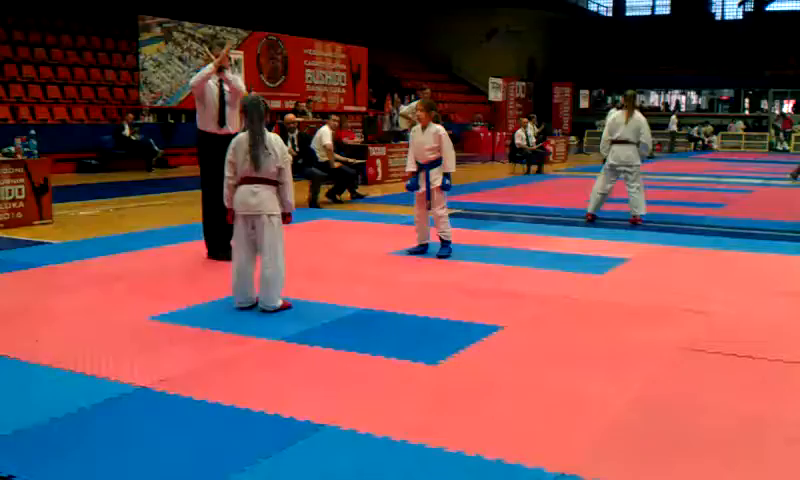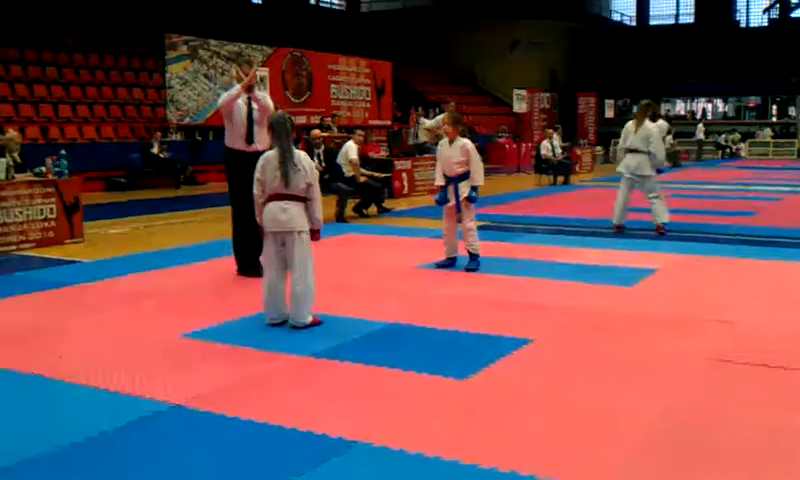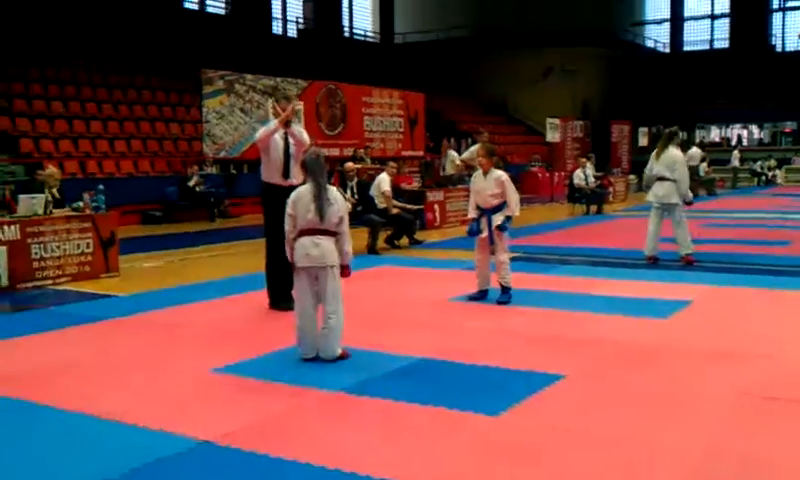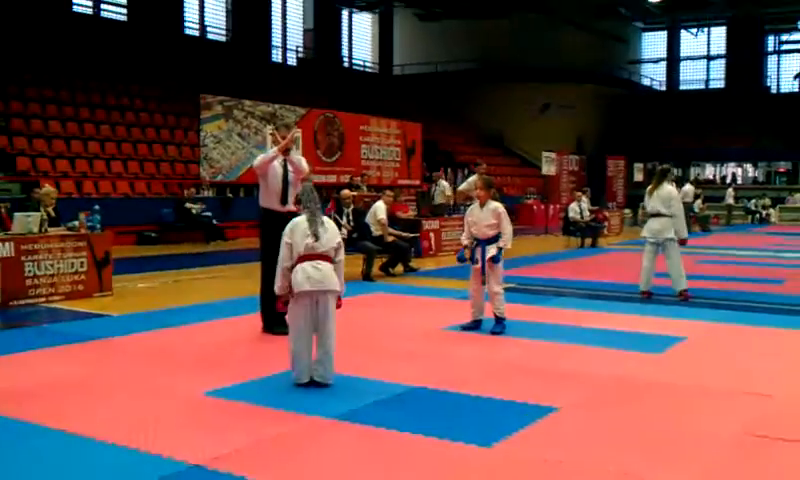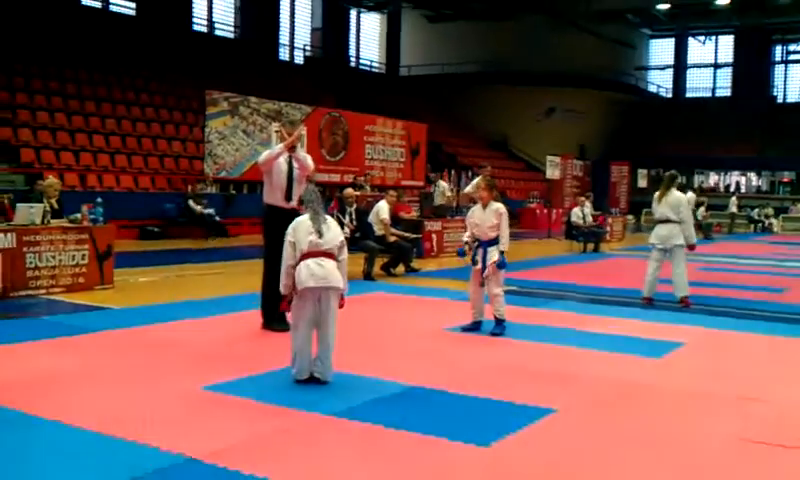
dt=0.2s
person 1, frame 1
left shoulder: (234, 80)
right shoulder: (204, 81)
left elbow: (241, 91)
right elbow: (193, 85)
left wrist: (223, 69)
right wrist: (215, 65)
left hip: (230, 141)
right hip: (209, 141)
right knee: (212, 193)
left ankle: (225, 243)
right ankle: (215, 246)
person 1, frame 2
left shoulder: (262, 98)
right shoulder: (232, 100)
left elbow: (269, 109)
right elbow: (221, 105)
left wrist: (252, 88)
right wrist: (242, 85)
left hip: (259, 158)
right hip: (238, 158)
right knee: (241, 210)
left ankle: (254, 259)
right ankle: (245, 262)
person 1, frame 3
left shoulder: (298, 133)
right shoulder: (268, 134)
left elbow: (305, 144)
right elbow: (258, 139)
left wrist: (289, 123)
right wrist: (280, 120)
left hip: (294, 192)
right hip: (273, 192)
right knee: (275, 244)
left ankle: (287, 291)
right ankle: (278, 295)
person 1, frame 4
left shoulder: (298, 160)
right shoulder: (267, 161)
left elbow: (304, 171)
right elbow: (257, 166)
left wrist: (288, 150)
right wrist: (279, 148)
left hip: (291, 218)
right hip: (271, 218)
right knee: (271, 268)
left ankle: (280, 316)
right ankle: (271, 320)
person 1, frame 5
left shoulder: (303, 158)
right shoulder: (273, 157)
left elbow: (309, 169)
right elbow: (262, 162)
left wrist: (294, 146)
right wrist: (286, 144)
left hip: (295, 215)
right hip: (274, 214)
right knee: (273, 265)
left ankle: (281, 313)
right ankle: (271, 316)
person 2, frame 1
left shoulder: (237, 141)
right shoulder: (276, 142)
left elbow: (230, 177)
right elbow: (285, 179)
left wrist: (229, 206)
right wrist: (287, 208)
left hip: (243, 199)
right hip: (268, 200)
left knee: (243, 252)
right knee: (271, 252)
left ankle: (244, 298)
right ankle: (270, 301)
person 2, frame 2
left shoulder: (265, 159)
right shoulder: (303, 159)
left elbow: (258, 195)
right elbow: (313, 195)
left wrist: (261, 221)
right wrist: (315, 225)
left hip: (272, 216)
right hip: (296, 216)
left knee: (273, 269)
right knee: (300, 269)
left ankle: (275, 314)
right ankle: (300, 317)
person 2, frame 3
left shoulder: (296, 195)
right shoulder: (335, 195)
left elbow: (289, 231)
right elbow: (343, 231)
left wrist: (292, 257)
right wrist: (345, 261)
left hip: (303, 251)
right hip: (327, 251)
left knee: (305, 305)
right knee: (331, 303)
left ankle: (308, 350)
right ankle: (330, 350)
person 2, frame 4
left shoulder: (293, 225)
right shoulder: (330, 225)
left elbow: (284, 261)
right elbow: (339, 260)
left wrist: (281, 292)
right wrist: (339, 291)
left hip: (302, 277)
right hip: (326, 277)
left knee: (300, 330)
right knee: (325, 331)
left ankle: (302, 375)
right ankle: (323, 375)
person 2, frame 5
left shoulder: (296, 224)
right shoulder: (333, 224)
left elbow: (288, 260)
right elbow: (342, 259)
left wrist: (286, 291)
right wrist: (342, 290)
left hip: (306, 274)
right hip: (330, 276)
left knee: (302, 327)
right knee: (326, 328)
left ankle: (302, 372)
right ankle: (322, 372)
person 3, frame 1
left shoulder: (439, 131)
right shoulder: (414, 131)
left elbow: (448, 153)
right elbow: (412, 153)
left wrist: (447, 175)
right wrist: (412, 175)
left hip: (435, 172)
right hip: (421, 173)
left knee: (439, 209)
right knee: (420, 211)
left ankle: (446, 243)
right ankle: (423, 243)
person 3, frame 2
left shoulder: (466, 144)
right shoulder: (441, 145)
left elbow: (476, 167)
right elbow: (440, 168)
left wrist: (474, 188)
right wrist: (441, 189)
left hip: (463, 186)
right hip: (449, 186)
left knee: (468, 222)
right knee: (448, 224)
left ankle: (474, 257)
right ankle: (451, 257)
person 3, frame 3
left shoulder: (500, 176)
right shoulder: (475, 177)
left elbow: (513, 197)
right elbow: (473, 200)
left wrist: (508, 218)
right wrist: (473, 220)
left hip: (497, 217)
right hip: (482, 218)
left knee: (500, 255)
right knee: (481, 256)
left ankle: (506, 290)
right ankle: (482, 289)
person 3, frame 4
left shoulder: (497, 208)
right shoulder: (472, 209)
left elbow: (506, 230)
right elbow: (468, 231)
left wrist: (499, 250)
right wrist: (465, 248)
left hip: (492, 249)
right hip: (477, 249)
left knee: (494, 286)
right knee: (475, 287)
left ankle: (500, 320)
right ankle: (476, 319)
person 3, frame 5
left shoulder: (499, 209)
right shoulder: (474, 211)
left elbow: (504, 233)
right elbow: (470, 231)
left wrist: (501, 254)
right wrist: (466, 243)
left hip: (493, 251)
right hip: (479, 251)
left knee: (495, 288)
right knee: (475, 288)
left ankle: (500, 322)
right ankle: (477, 320)
person 4, frame 1
left shoulder: (615, 116)
right shoulder: (640, 118)
left elbow: (606, 137)
right elbow: (645, 140)
left wrist: (606, 153)
right wrist: (641, 153)
left hip: (615, 153)
right hip: (631, 154)
left knee: (603, 184)
right knee: (635, 186)
left ankle: (591, 212)
right ankle: (637, 215)
person 4, frame 2
left shoulder: (628, 125)
right shoulder: (651, 127)
left elbow: (621, 146)
right elbow: (656, 150)
left wrist: (623, 160)
right wrist: (659, 164)
left hip: (628, 162)
right hip: (644, 163)
left knee: (623, 194)
right knee: (654, 194)
left ankle: (617, 223)
right ankle: (660, 224)
person 4, frame 3
left shoulder: (656, 153)
right shoulder: (677, 154)
left elbow: (648, 174)
right elbow: (682, 178)
left wrist: (651, 185)
right wrist: (687, 196)
left hip: (657, 190)
right hip: (672, 191)
left knee: (654, 224)
right knee: (679, 224)
left ankle: (651, 254)
right ankle: (686, 254)
person 4, frame 4
left shoulder: (650, 190)
right shoulder: (672, 191)
right elbow: (677, 214)
right wrist: (682, 234)
left hip: (652, 225)
right hip: (667, 226)
left knee: (648, 259)
right knee: (674, 260)
left ankle: (645, 289)
right ankle: (682, 290)
person 4, frame 5
left shoulder: (657, 196)
right shoulder: (680, 197)
right elbow: (686, 219)
right wrist: (691, 240)
left hip: (659, 232)
right hip: (675, 232)
left knee: (654, 265)
right knee: (679, 266)
left ankle: (647, 295)
right ankle: (683, 297)
